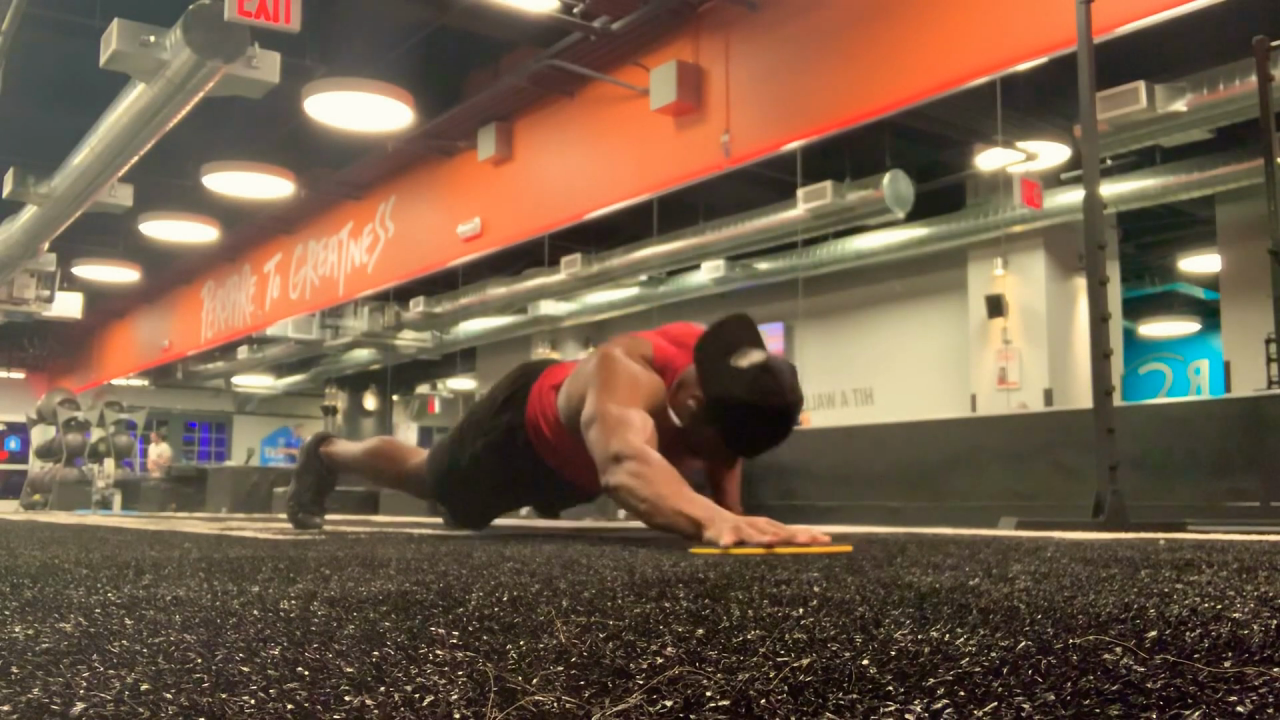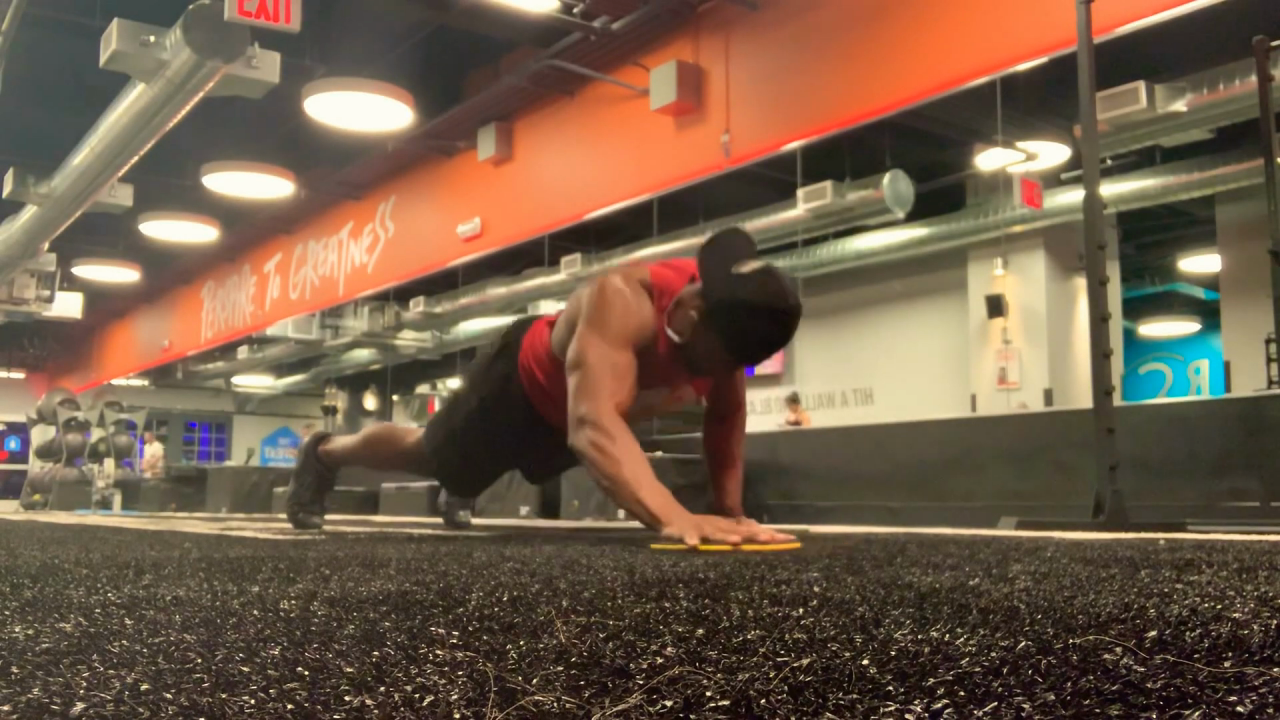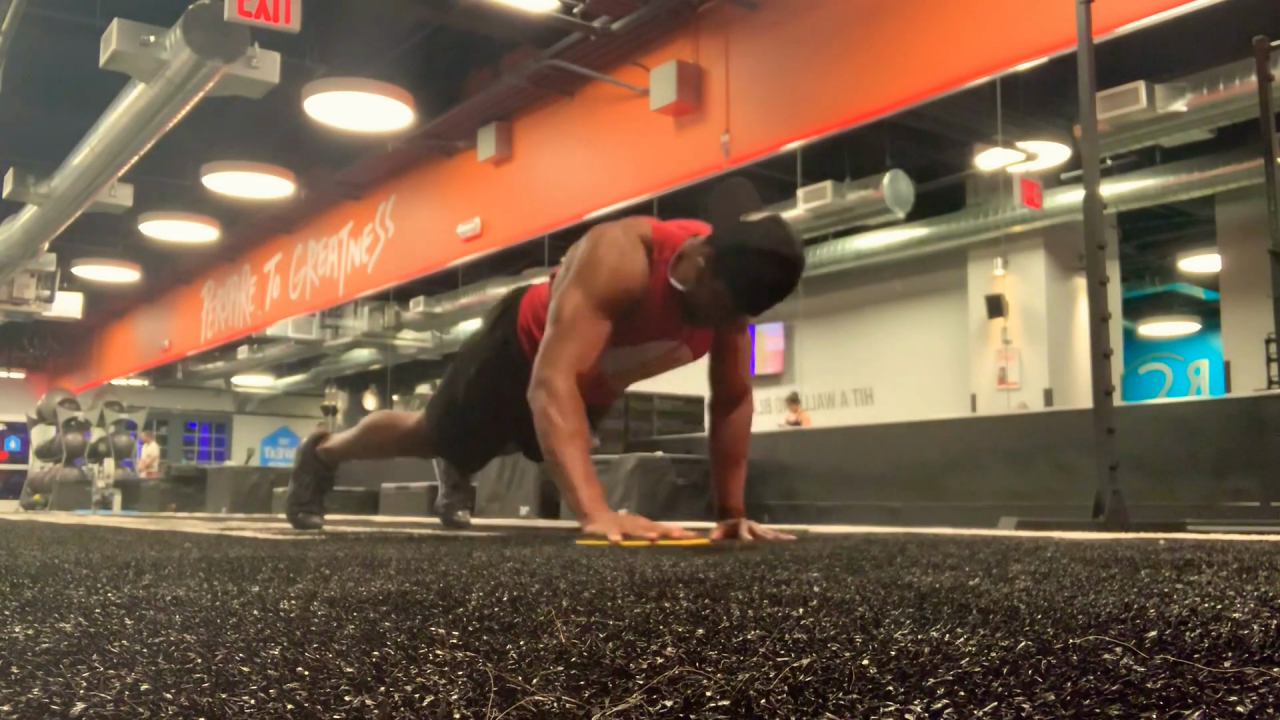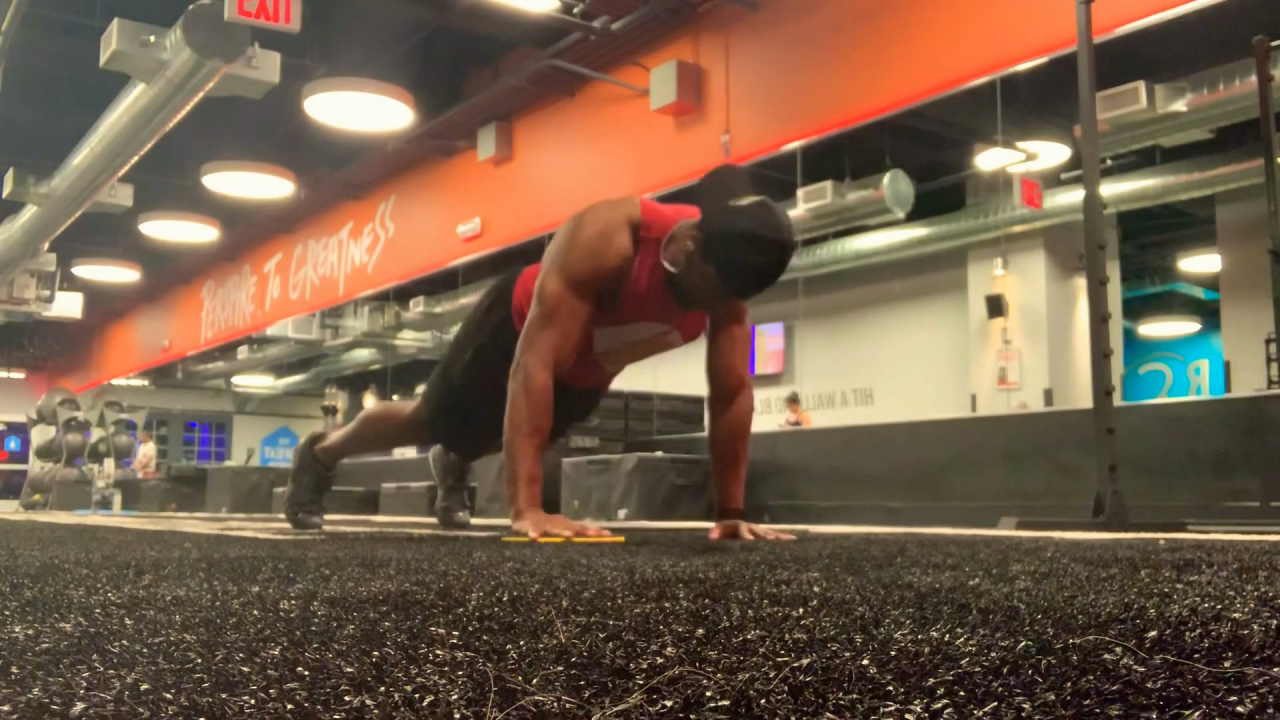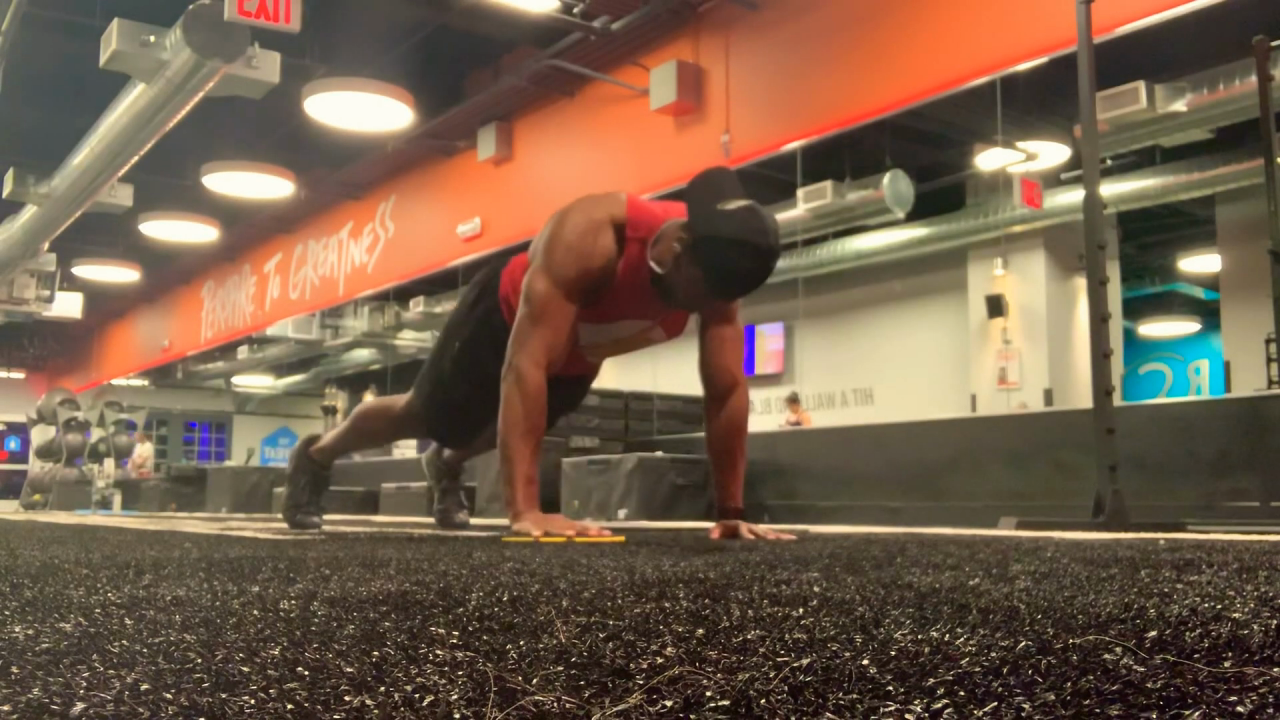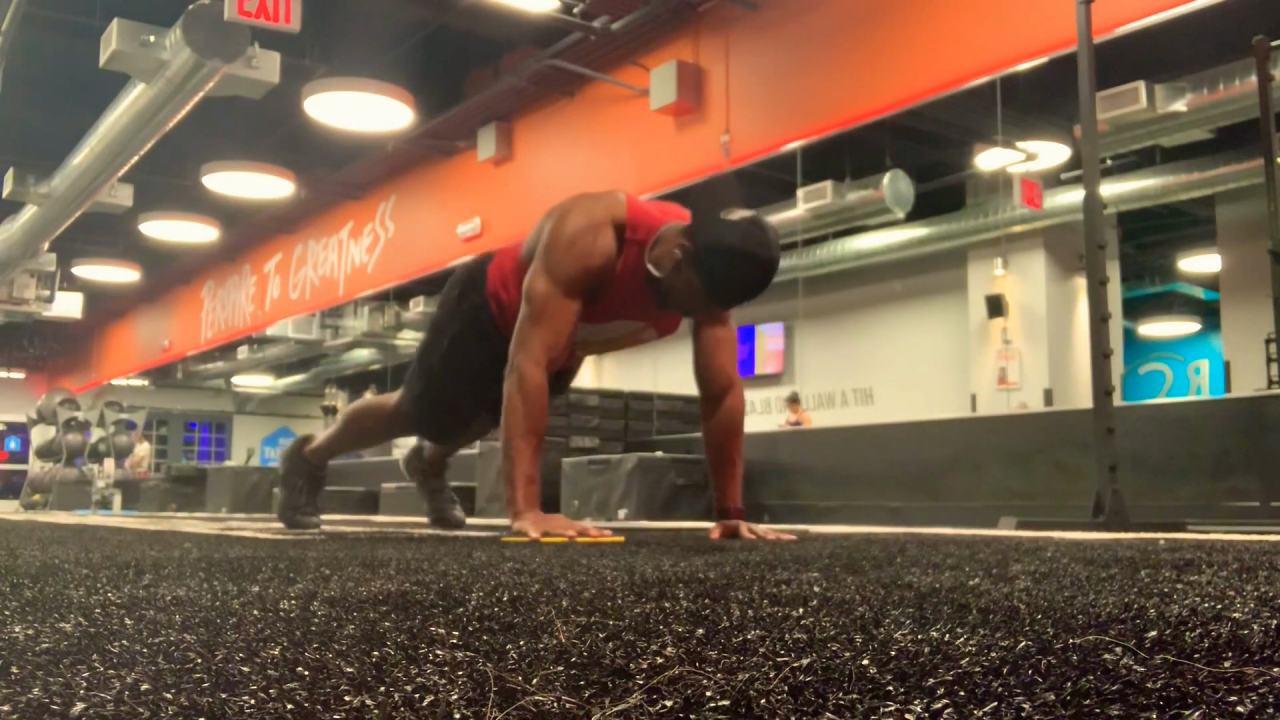
dt=0.3s
person 1, frame 1
left shoulder: (727, 370)
right shoulder: (628, 376)
left elbow: (728, 445)
right elbow: (627, 465)
left wrist: (731, 514)
right wrist: (716, 521)
left hip: (585, 456)
right hip: (527, 429)
right knee: (426, 477)
right ankle: (327, 454)
person 1, frame 2
left shoulder: (721, 321)
right shoulder: (622, 303)
left elbow: (726, 415)
right elbow: (593, 427)
left wrist: (728, 510)
right wrist: (673, 518)
left hip: (575, 414)
right hip: (523, 387)
right knee: (426, 455)
left ankle: (455, 497)
right ankle: (325, 454)
person 1, frame 3
left shoulder: (730, 280)
right shoulder: (620, 258)
left elbow: (733, 400)
right elbow: (552, 383)
left wrist: (731, 512)
right wrist: (593, 510)
left hip: (596, 380)
right hip: (518, 350)
right knee: (428, 433)
left ankle: (454, 474)
right ankle: (322, 455)
person 1, frame 4
left shoulder: (723, 268)
right shoulder: (606, 237)
left elbow: (733, 393)
right elbow: (533, 367)
left wrist: (731, 512)
right wrist: (526, 509)
left hip: (590, 372)
right hip: (515, 332)
left knee: (488, 437)
right knee: (427, 423)
left ankle: (452, 470)
right ankle: (319, 455)
person 1, frame 5
left shoulder: (712, 264)
right shoulder: (590, 234)
left elbow: (727, 390)
right elbow: (525, 366)
left wrist: (731, 510)
right wrist: (524, 509)
left hip: (578, 357)
right hip: (501, 322)
left knee: (504, 429)
right knee: (421, 415)
left ankle: (446, 466)
right ankle: (315, 457)
person 1, frame 6
left shoulder: (706, 268)
right shoulder: (591, 233)
left elbow: (722, 390)
right elbow: (527, 364)
left wrist: (730, 511)
right wrist: (526, 508)
left hip: (565, 346)
right hip: (488, 313)
left knee: (481, 422)
right knee: (413, 414)
left ankle: (428, 464)
right ankle: (308, 457)
